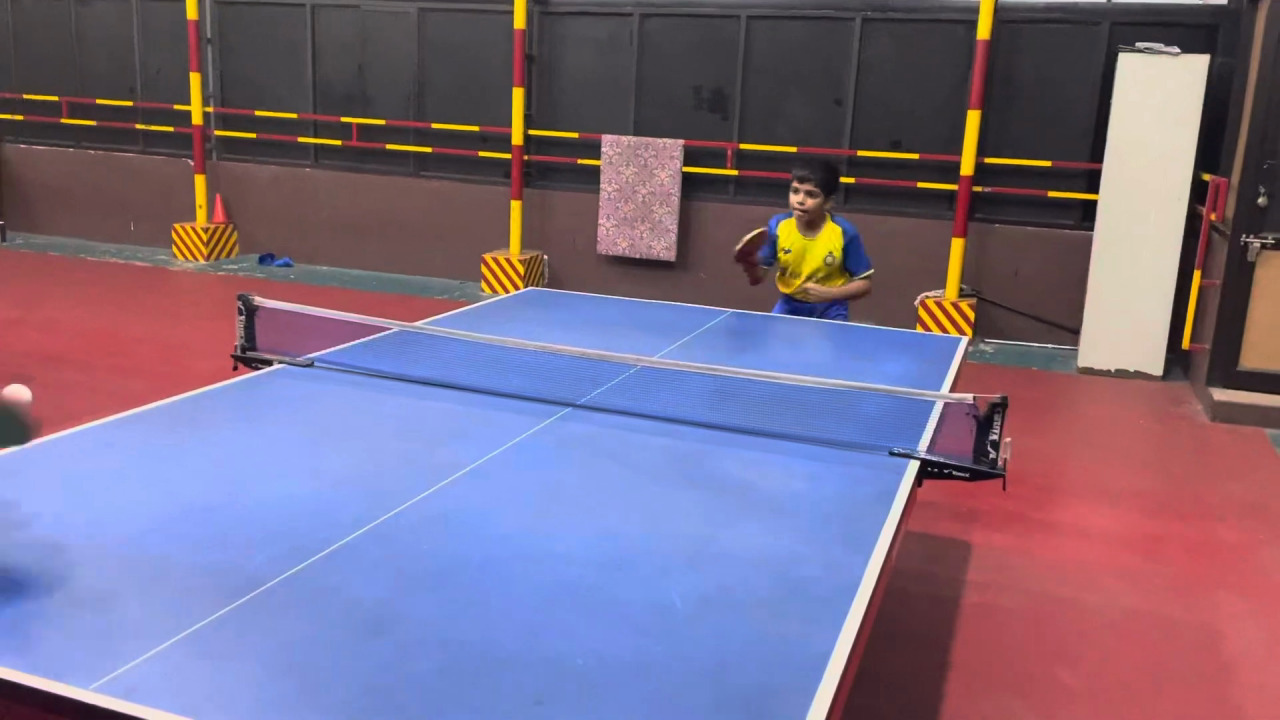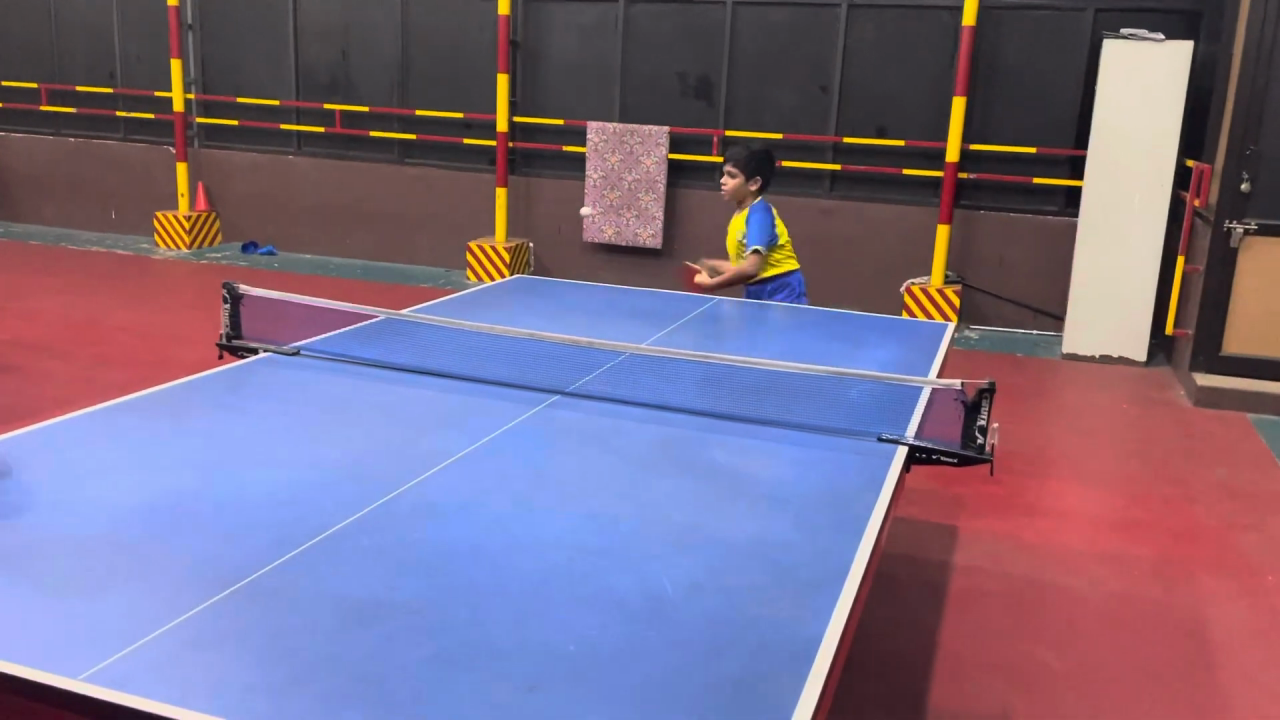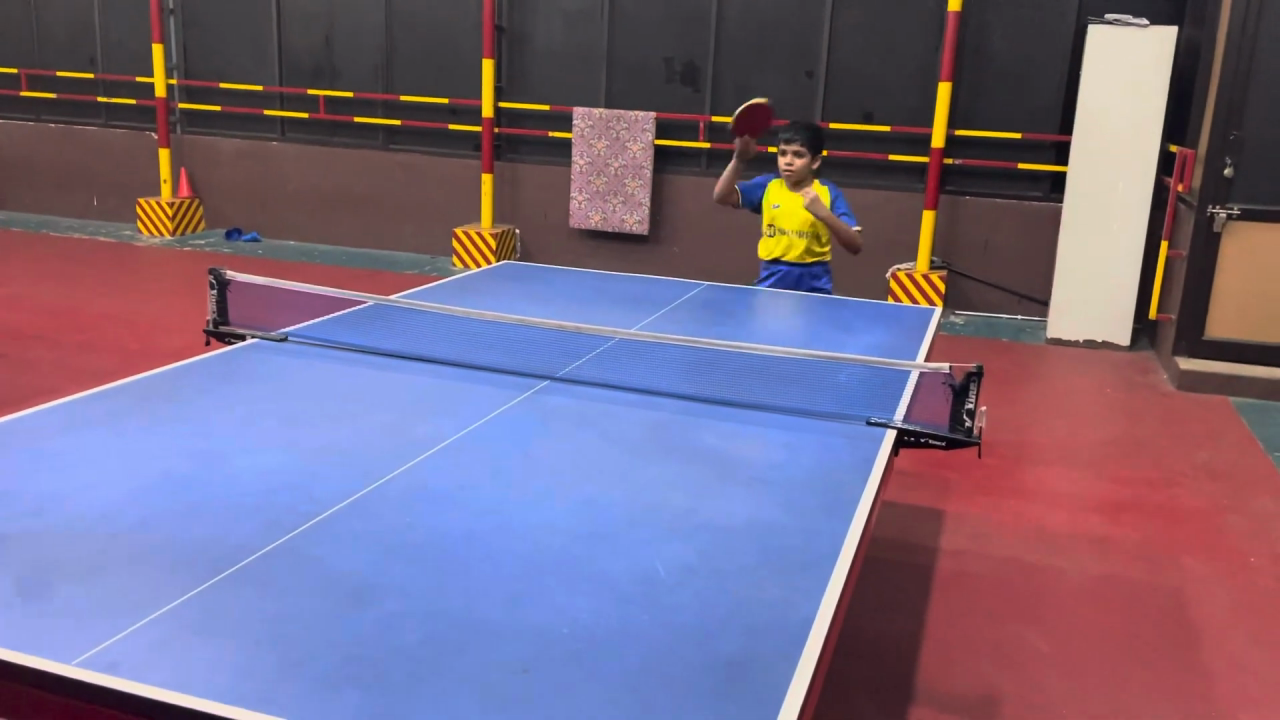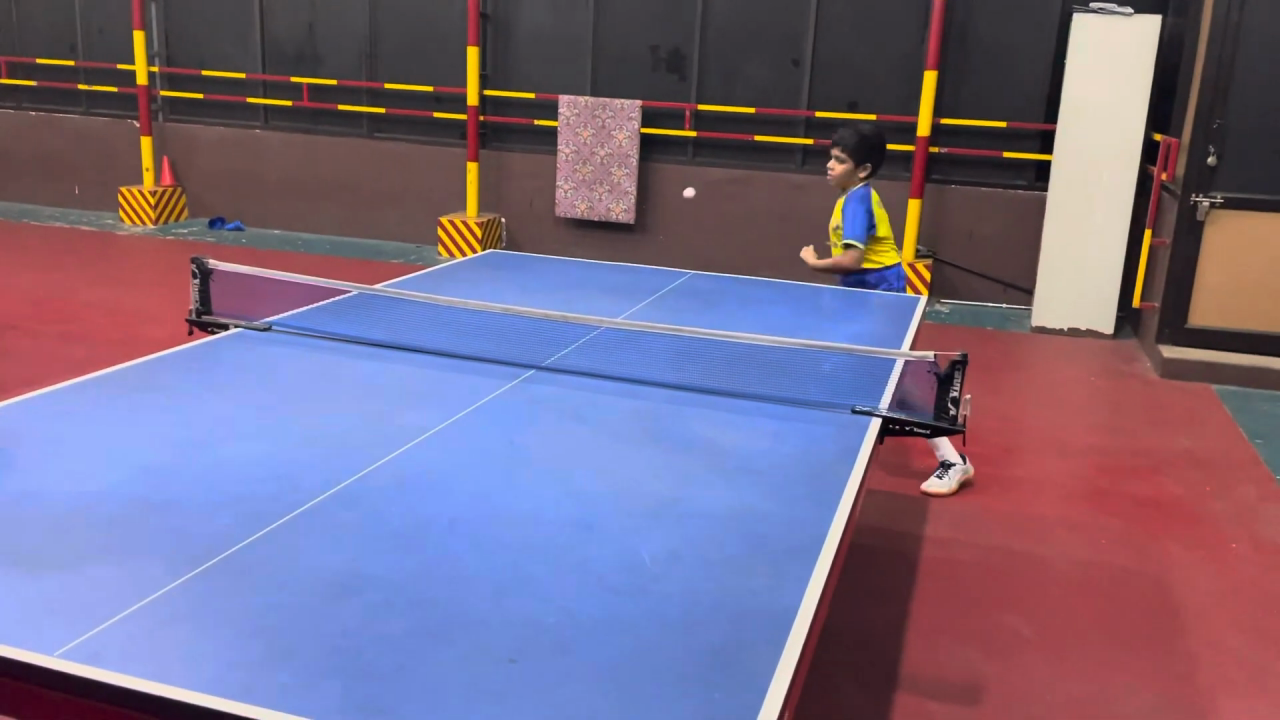
dt=0.7s
person 1, frame 1
left shoulder: (844, 233)
right shoulder: (777, 226)
left elbow: (864, 283)
left wrist: (829, 293)
left hip: (828, 314)
right hip: (789, 311)
person 1, frame 2
left shoulder: (759, 213)
right shoulder: (744, 214)
left elbow: (751, 268)
left wrist: (711, 285)
right wrist: (712, 265)
left hip: (781, 300)
right hip: (761, 300)
person 1, frame 3
left shoulder: (829, 194)
right shoulder: (769, 187)
left elbow: (855, 245)
right elbow: (721, 197)
left wrist: (823, 212)
right wrist: (739, 157)
left hip: (814, 287)
right hip: (771, 285)
person 1, frame 4
left shoulder: (856, 200)
right shoulder: (862, 197)
left elbow: (853, 260)
left wrist: (814, 263)
left hip: (879, 296)
right hip: (863, 295)
